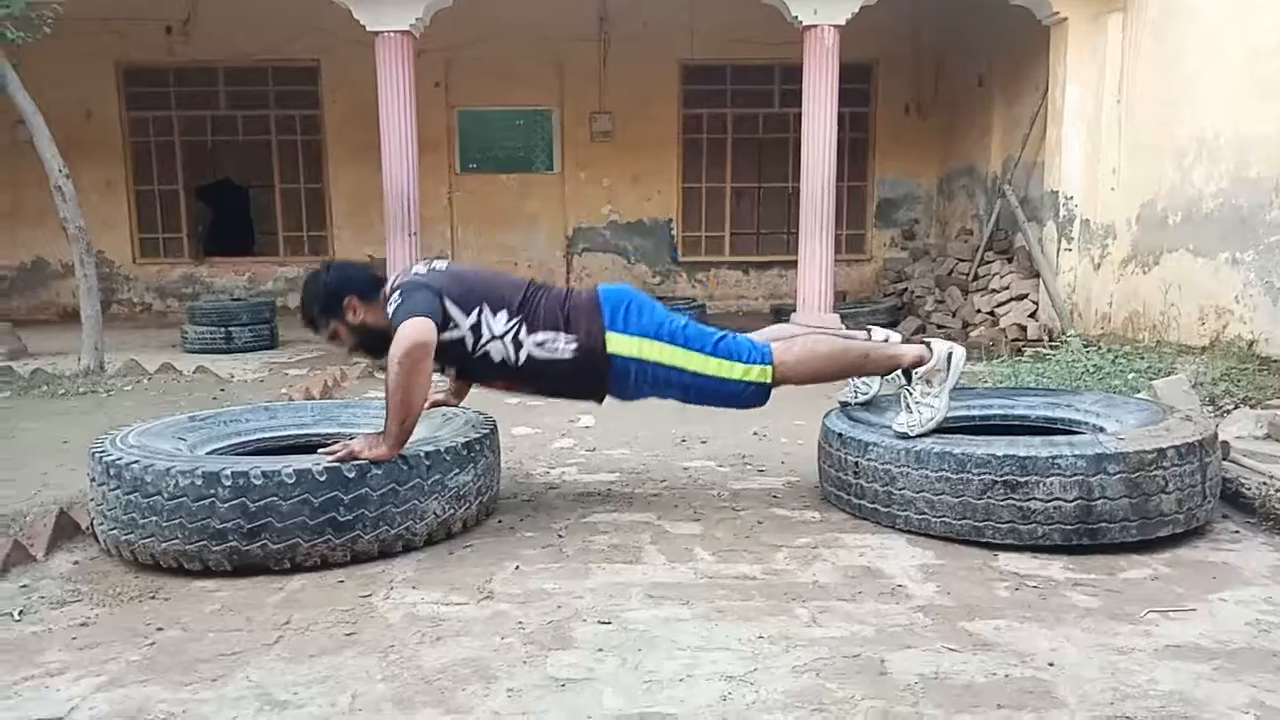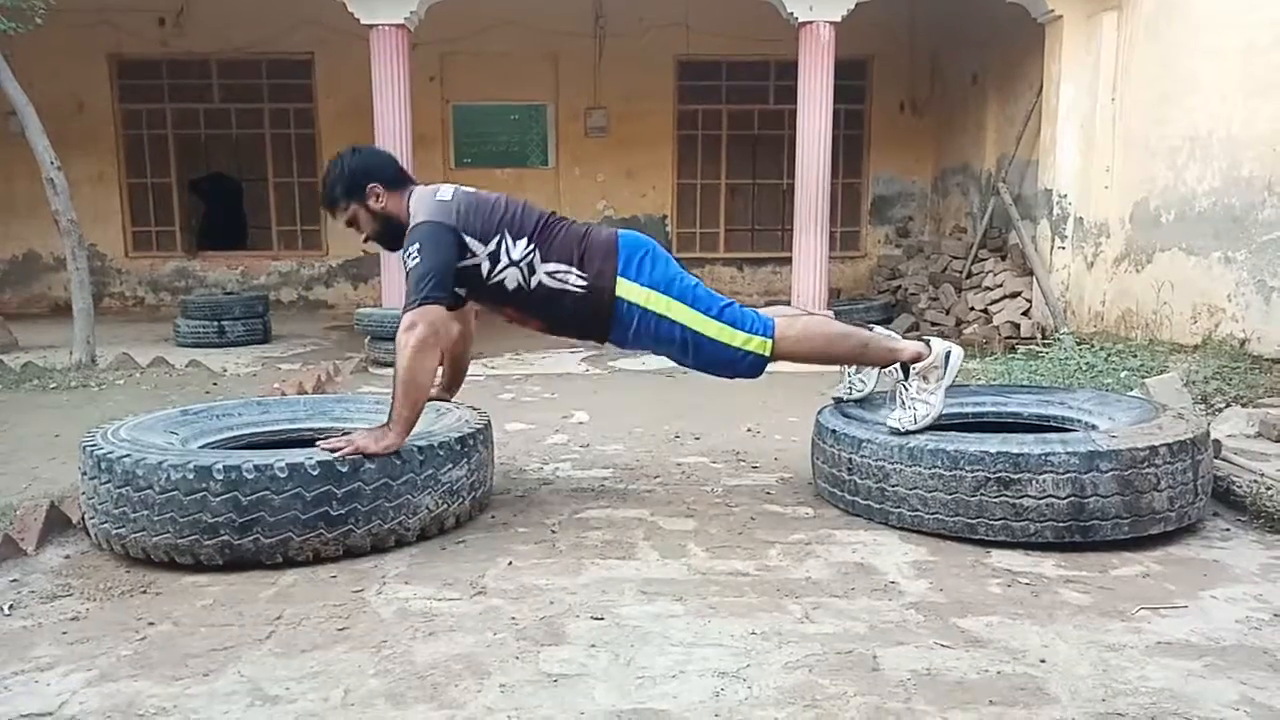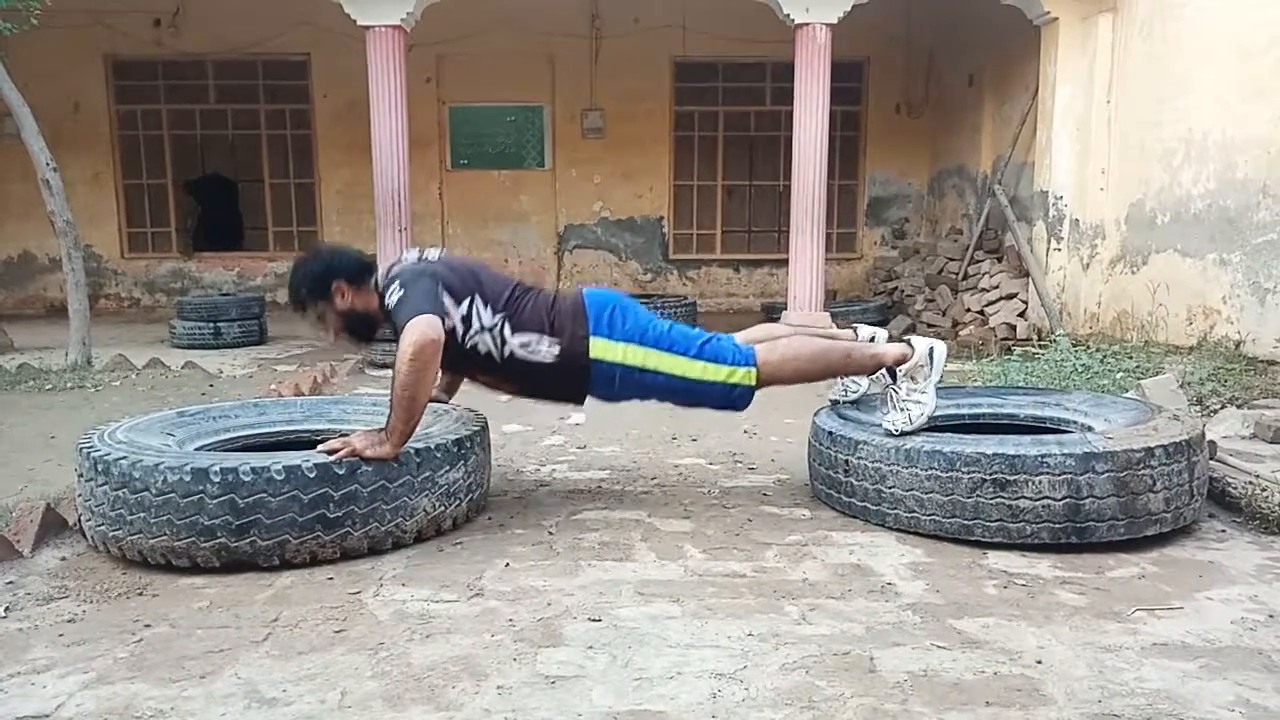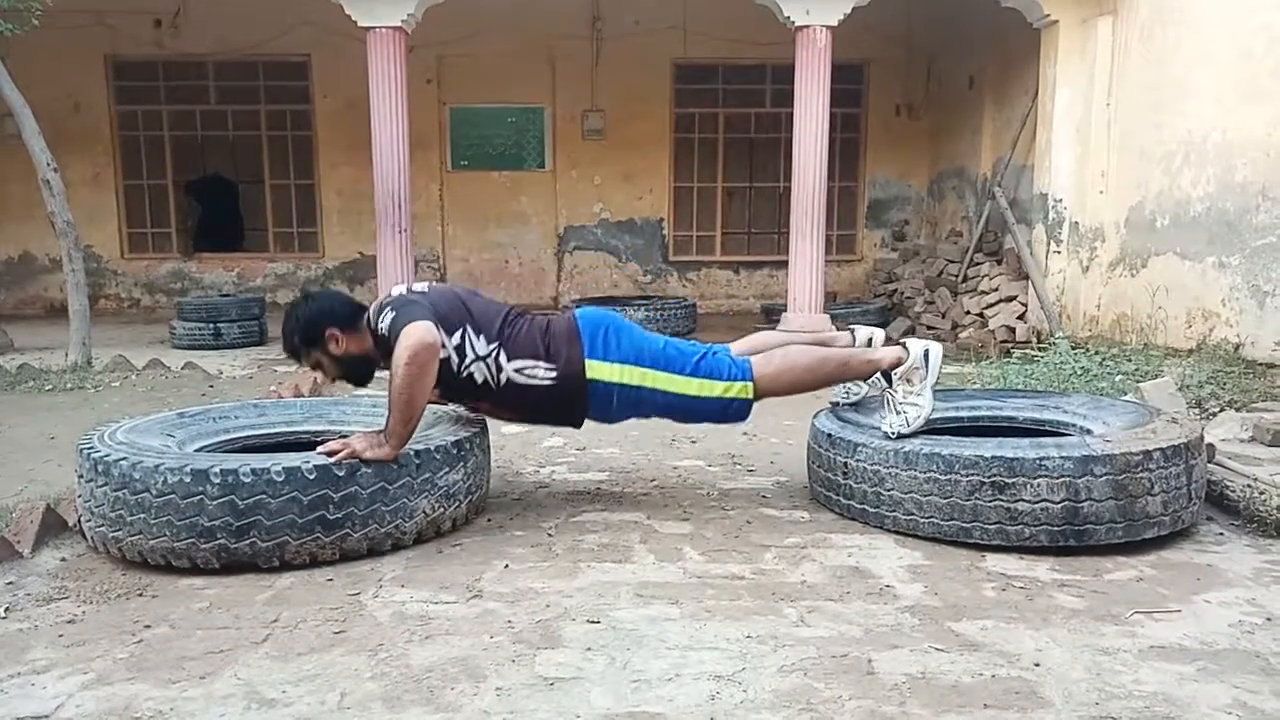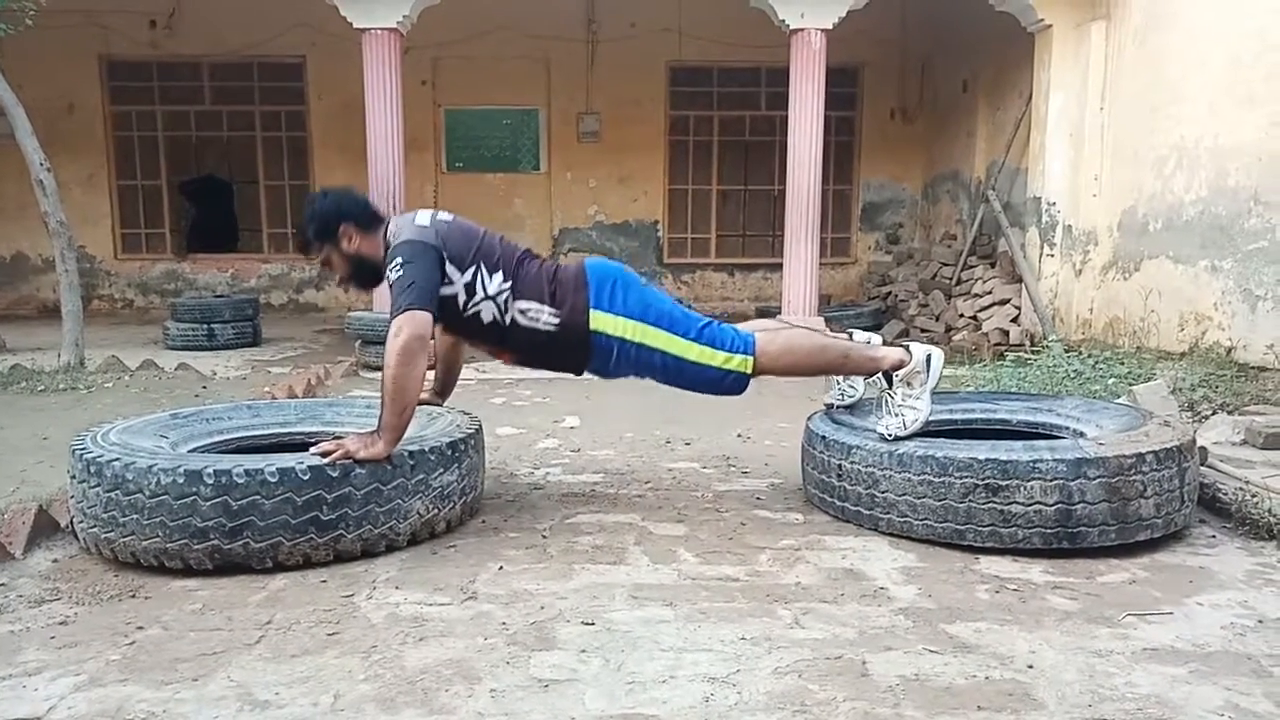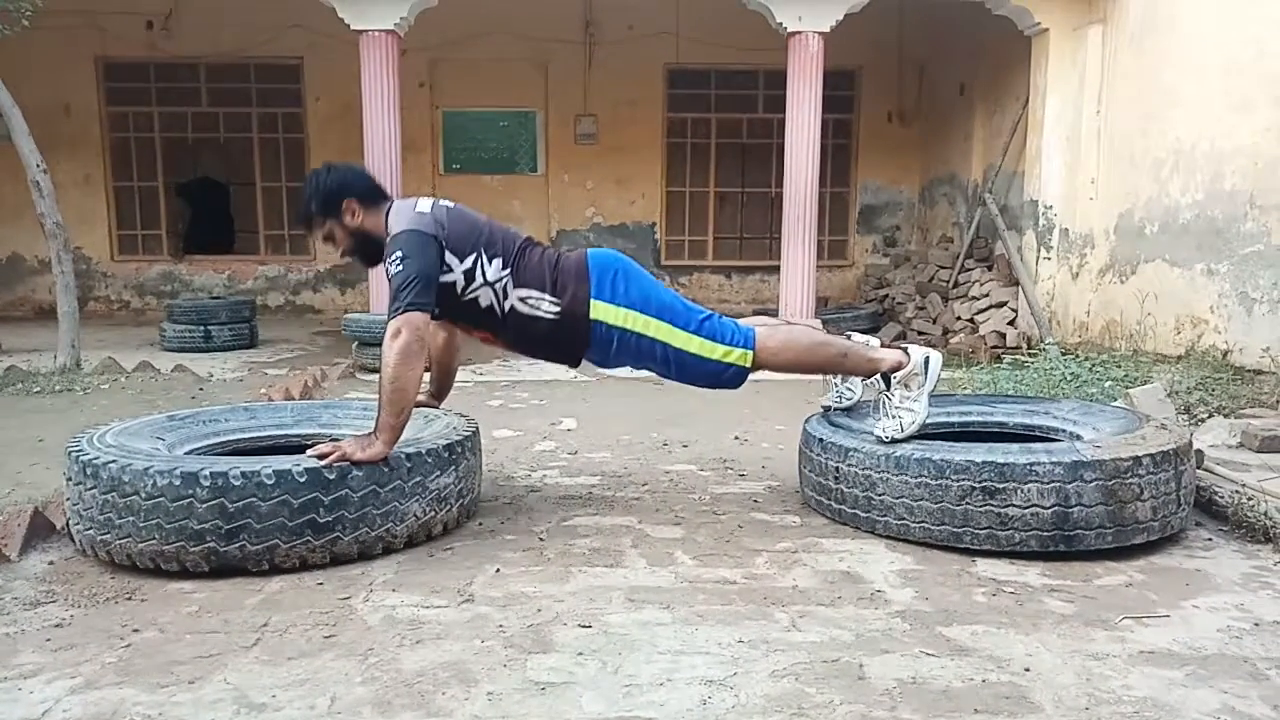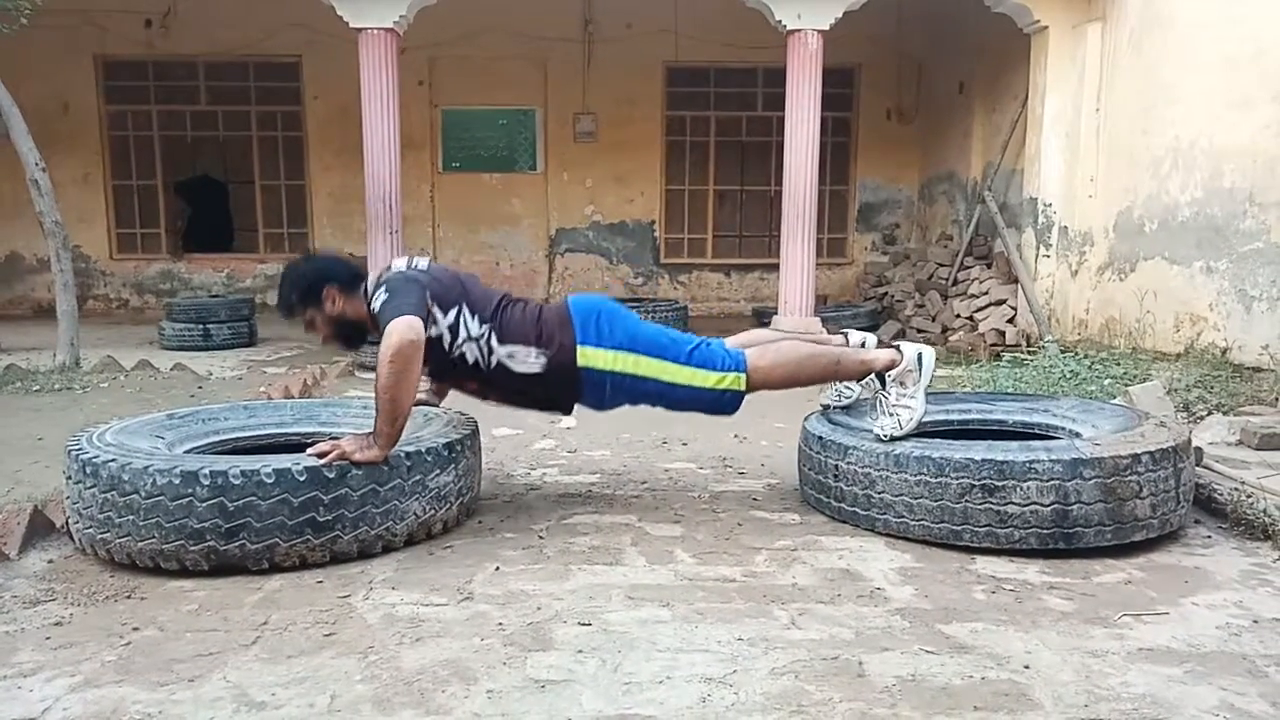
dt=0.7s
person 1, frame 1
left shoulder: (405, 294)
right shoulder: (430, 291)
left elbow: (415, 344)
left wrist: (389, 441)
right wrist: (453, 393)
left hip: (611, 340)
right hip: (604, 324)
left knee: (763, 367)
right knee: (749, 351)
left ankle: (921, 357)
right ankle: (865, 339)
person 1, frame 2
left shoulder: (426, 226)
right shoulder: (441, 213)
left elbow: (419, 329)
right elbow: (458, 313)
left wrist: (394, 432)
right wrist: (446, 389)
left hip: (622, 282)
right hip: (613, 277)
left knee: (762, 340)
right knee: (751, 328)
left ankle: (919, 354)
right ankle: (875, 340)
person 1, frame 3
left shoulder: (400, 283)
right shoulder: (418, 280)
left elbow: (423, 341)
left wrist: (391, 438)
right wrist: (439, 388)
left hip: (595, 341)
right hip: (588, 326)
left knee: (749, 367)
right knee: (734, 351)
left ankle: (904, 355)
right ankle: (859, 339)
person 1, frame 4
left shoulder: (392, 318)
right shoulder: (409, 306)
left elbow: (421, 346)
left wrist: (390, 441)
right wrist: (431, 396)
left hip: (592, 360)
right hip: (584, 345)
left knee: (747, 378)
right knee: (729, 358)
left ankle: (901, 359)
right ankle: (853, 339)
person 1, frame 5
left shoulder: (406, 248)
right shoulder: (420, 238)
left elbow: (410, 335)
right elbow: (449, 321)
left wrist: (384, 438)
right wrist: (438, 394)
left hip: (595, 314)
right hip: (590, 302)
left knee: (745, 355)
right knee: (734, 340)
left ankle: (900, 361)
right ankle: (856, 347)
person 1, frame 6
left shoulder: (406, 237)
right shoulder: (422, 226)
left elbow: (406, 337)
right elbow: (446, 322)
left wrist: (381, 440)
right wrist: (434, 398)
left hip: (597, 303)
right hip: (590, 298)
left knee: (743, 351)
right knee: (732, 336)
left ankle: (898, 362)
right ankle: (855, 347)
person 1, frame 7
left shoulder: (388, 290)
right shoulder: (409, 288)
left elbow: (405, 341)
left wrist: (380, 441)
right wrist: (429, 397)
left hip: (583, 347)
right hip: (577, 333)
left knee: (739, 371)
right knee: (725, 355)
left ankle: (893, 361)
right ankle: (850, 345)
